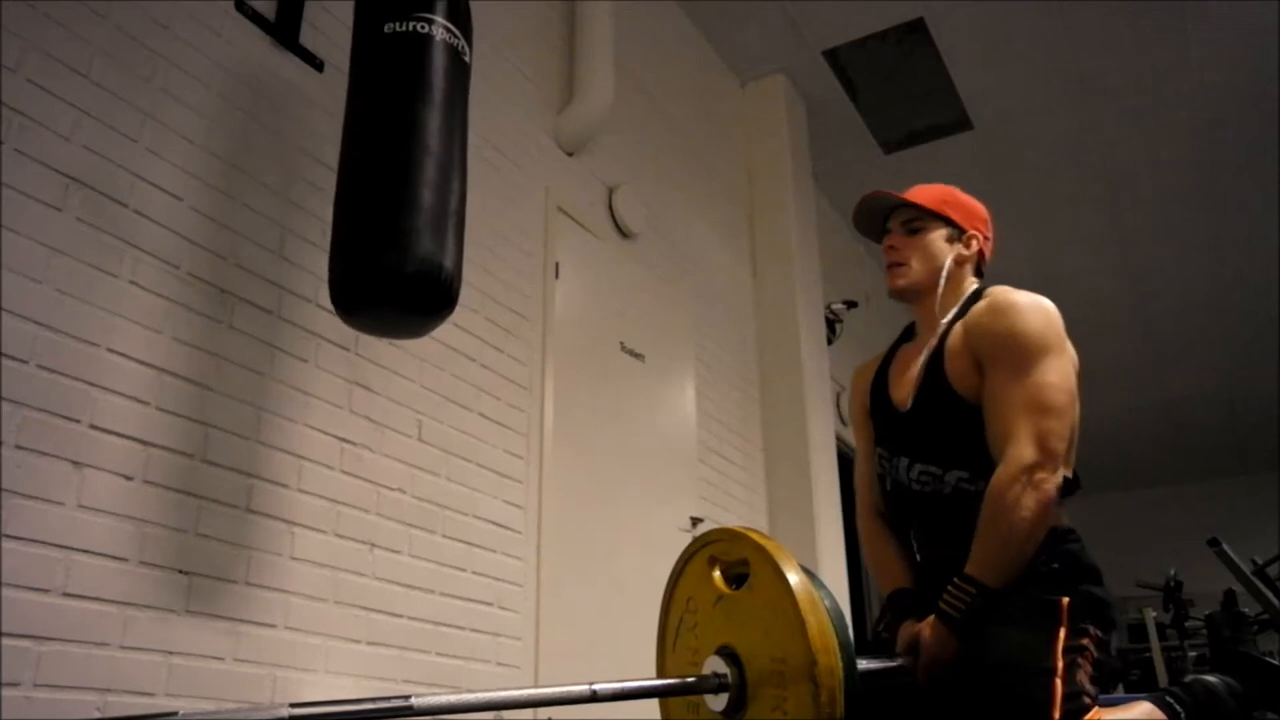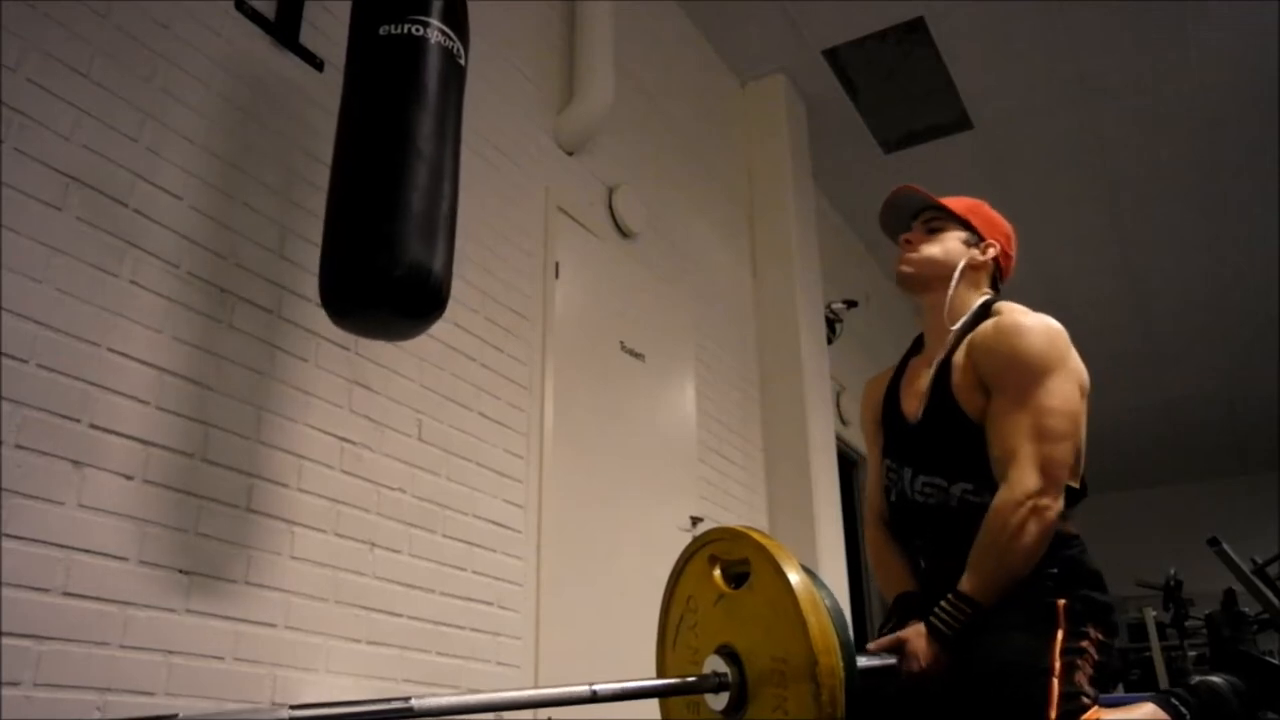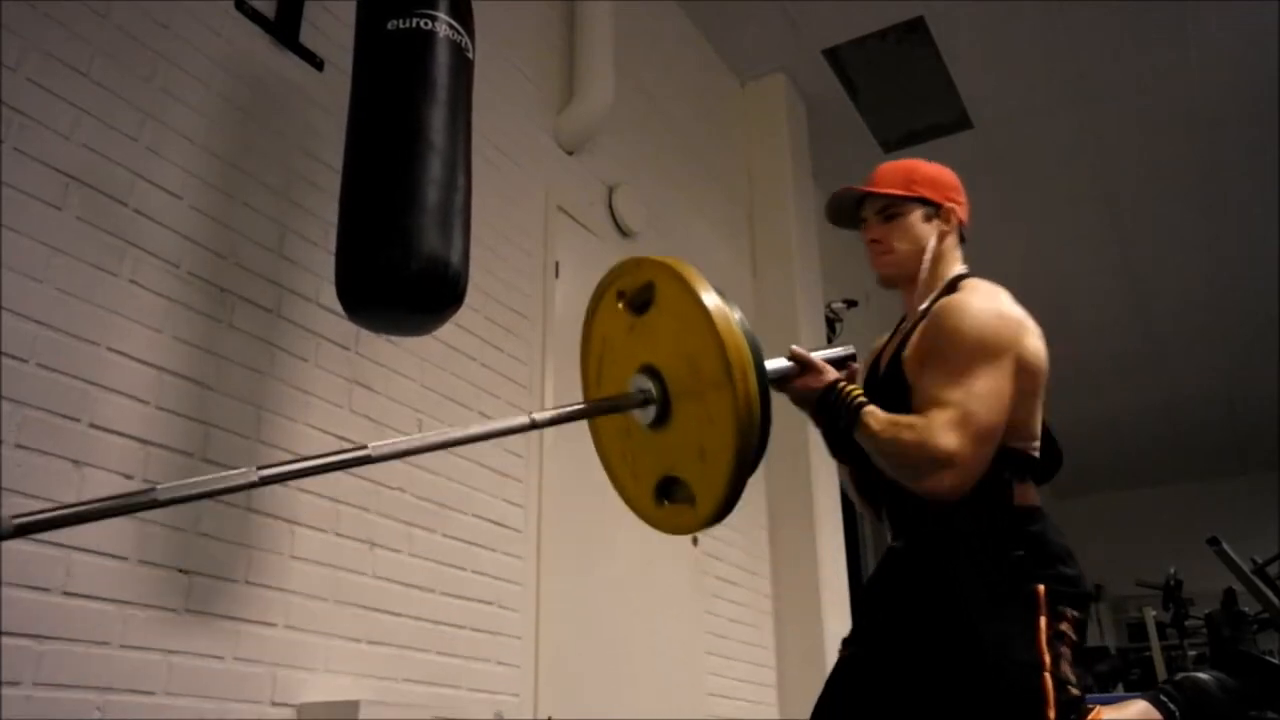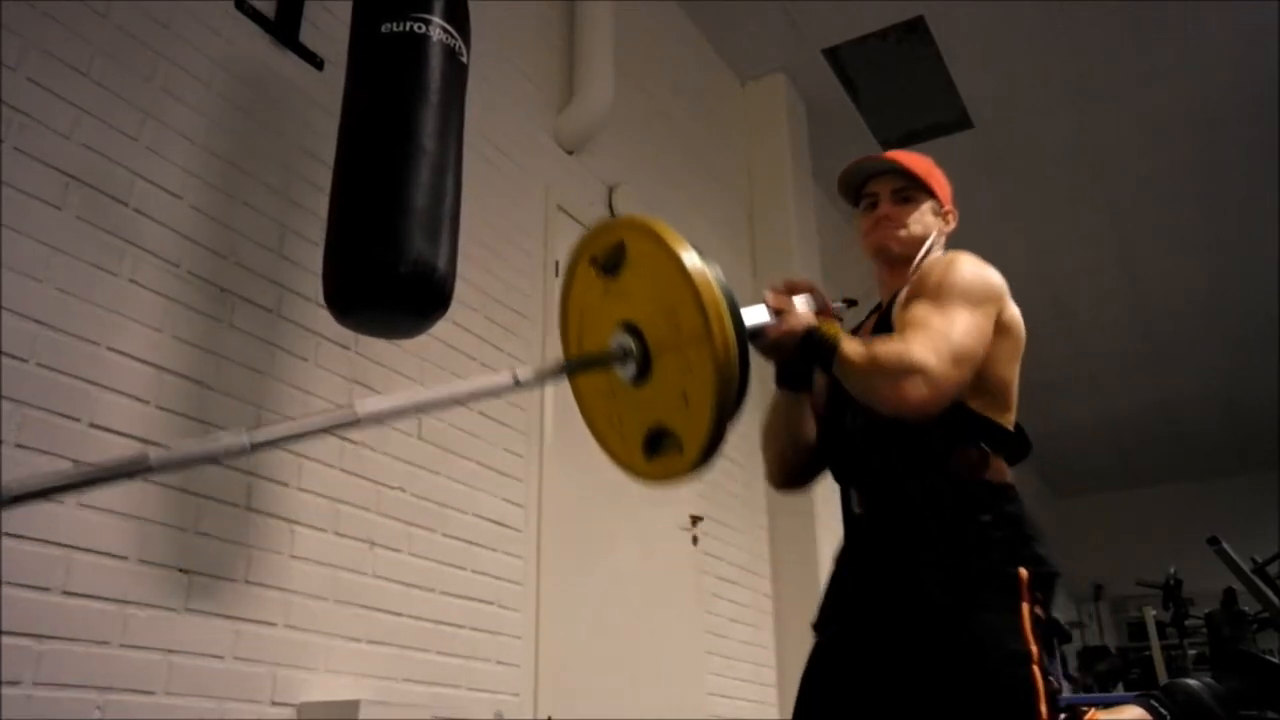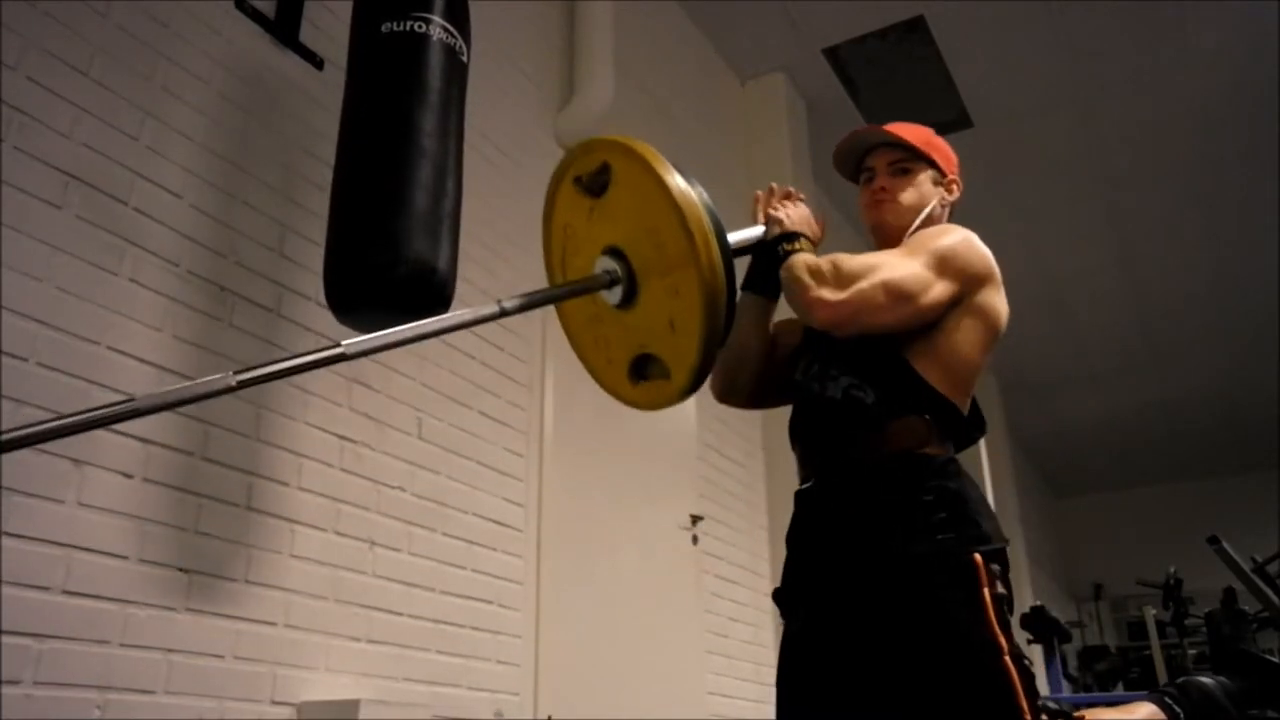
dt=0.7s
person 1, frame 1
left shoulder: (1011, 319)
right shoulder: (873, 379)
left elbow: (1034, 474)
right elbow: (873, 511)
left wrist: (958, 612)
right wrist: (906, 609)
left hip: (1031, 589)
right hip: (933, 596)
person 1, frame 2
left shoulder: (1017, 339)
right shoulder: (884, 390)
left elbow: (1034, 498)
right elbow: (881, 520)
left wrist: (949, 623)
right wrist: (911, 612)
left hip: (1035, 597)
right hip: (941, 604)
person 1, frame 3
left shoulder: (973, 314)
right shoulder: (894, 343)
left elbow: (942, 467)
right elbow: (878, 494)
left wrist: (843, 405)
right wrist: (836, 406)
left hip: (1007, 576)
right hip: (917, 578)
person 1, frame 4
left shoulder: (960, 277)
right shoulder: (855, 341)
left elbow: (915, 381)
right elbow: (787, 469)
left wrist: (821, 341)
right wrist: (791, 372)
left hip: (973, 553)
right hip: (874, 563)
person 1, frame 5
left shoulder: (956, 253)
left elbow: (834, 298)
right elbow: (737, 384)
left wrist: (789, 243)
right wrist: (764, 269)
left hip: (926, 531)
right hip: (825, 540)
